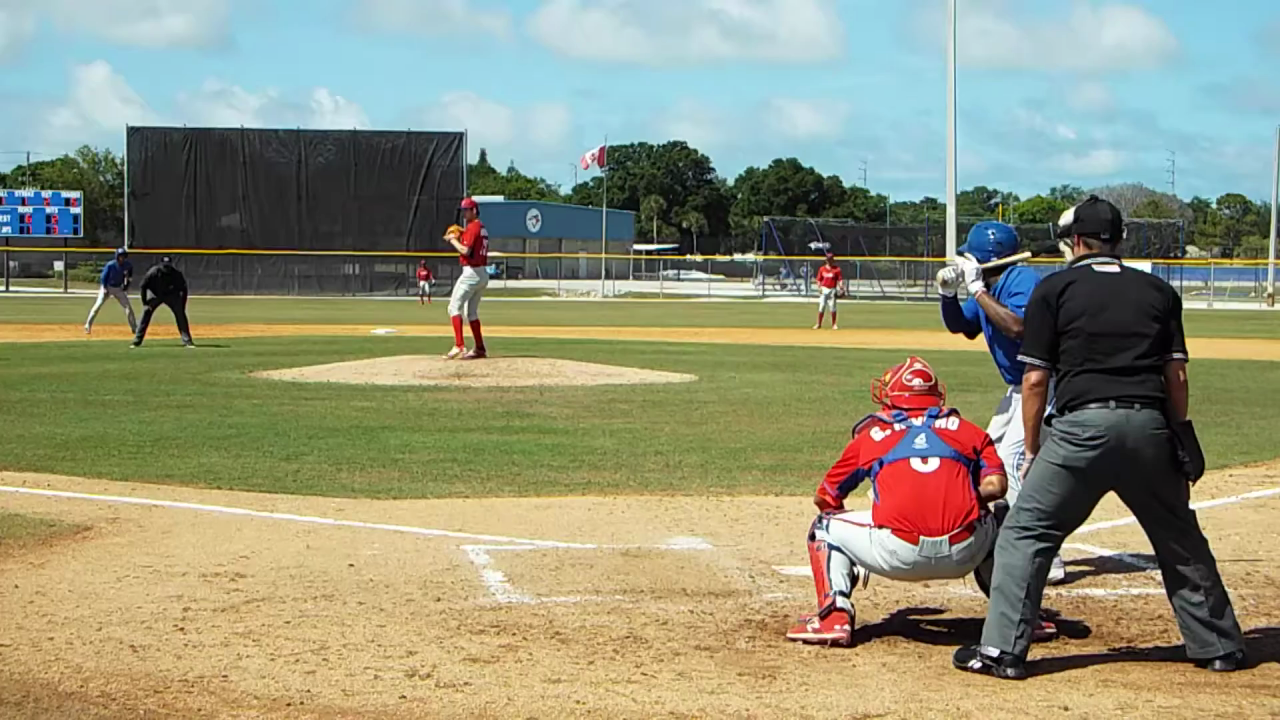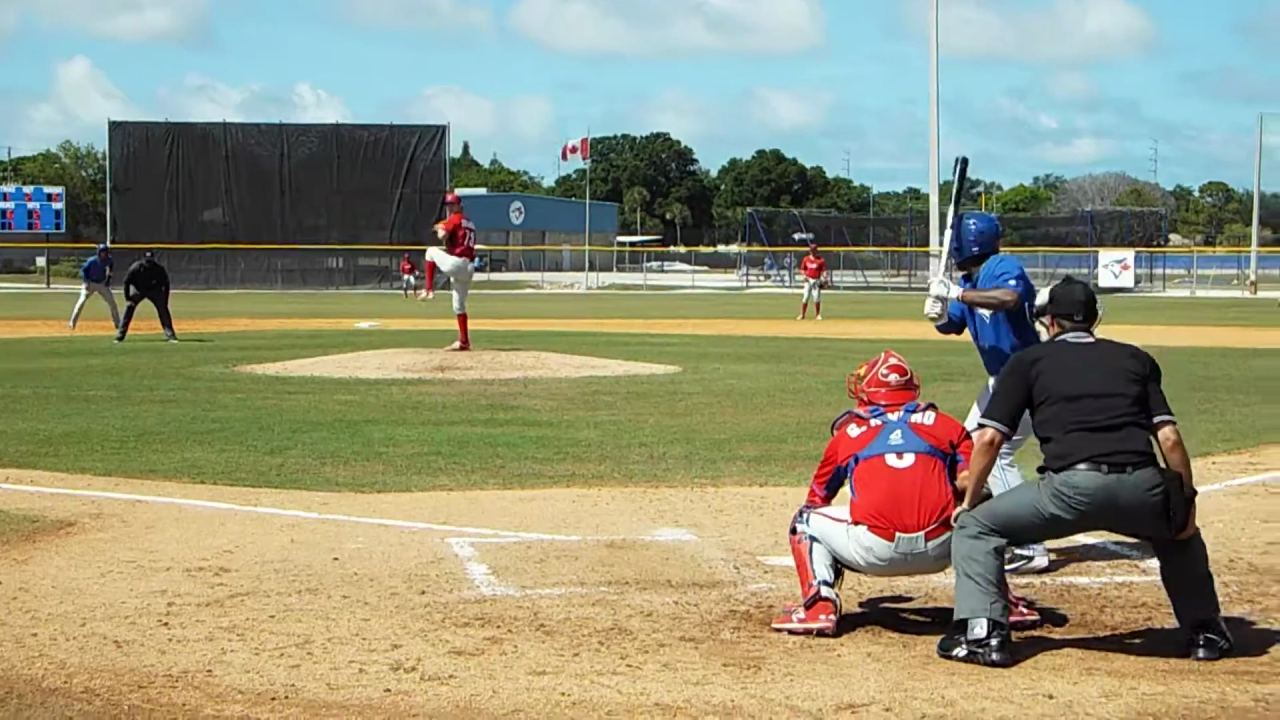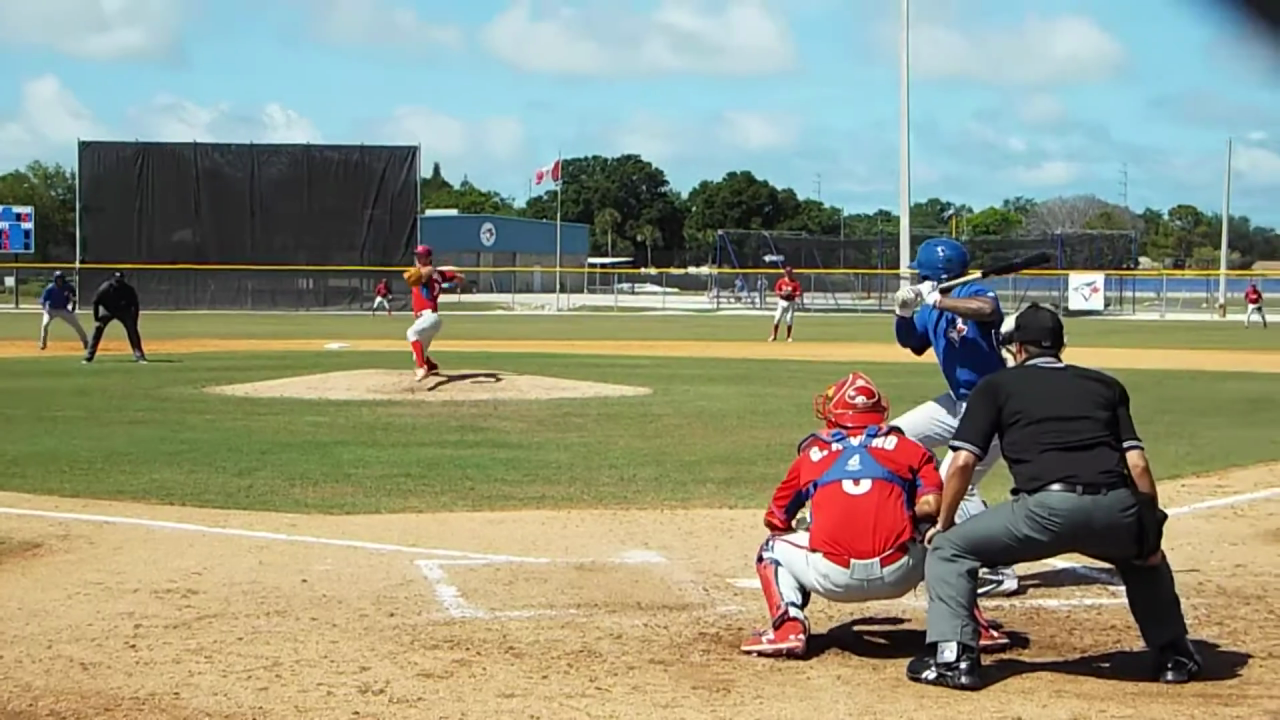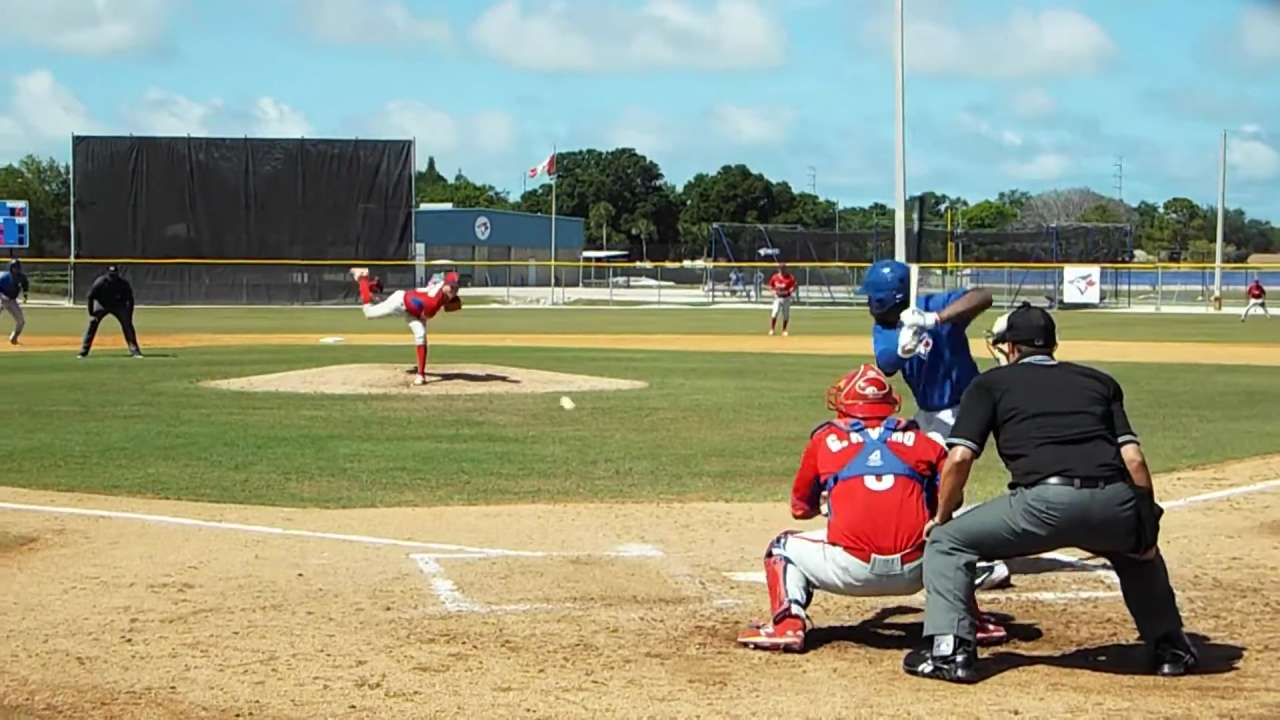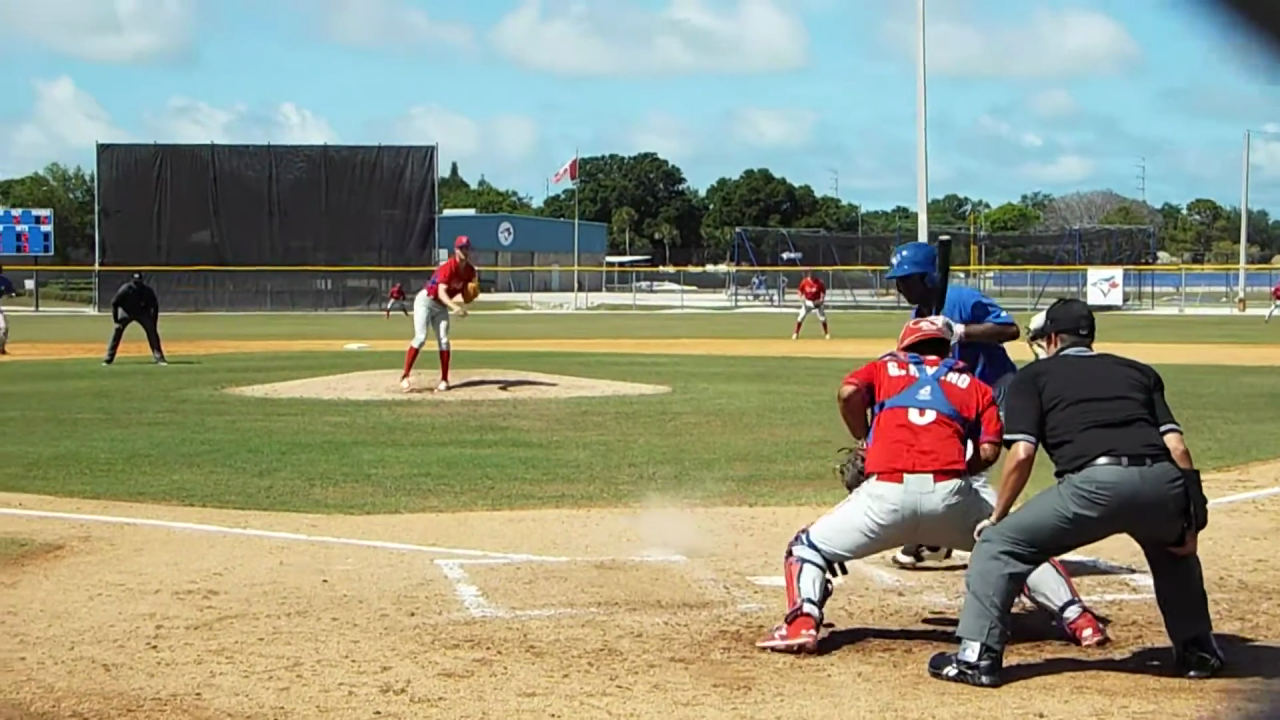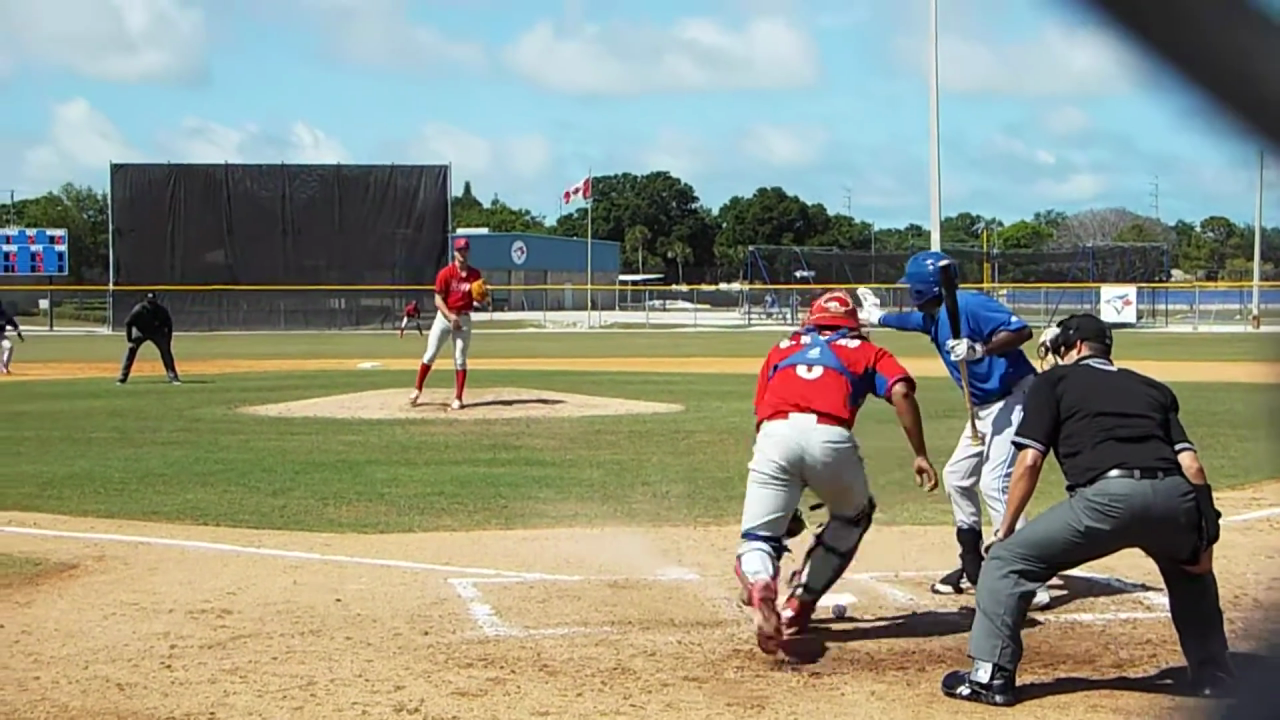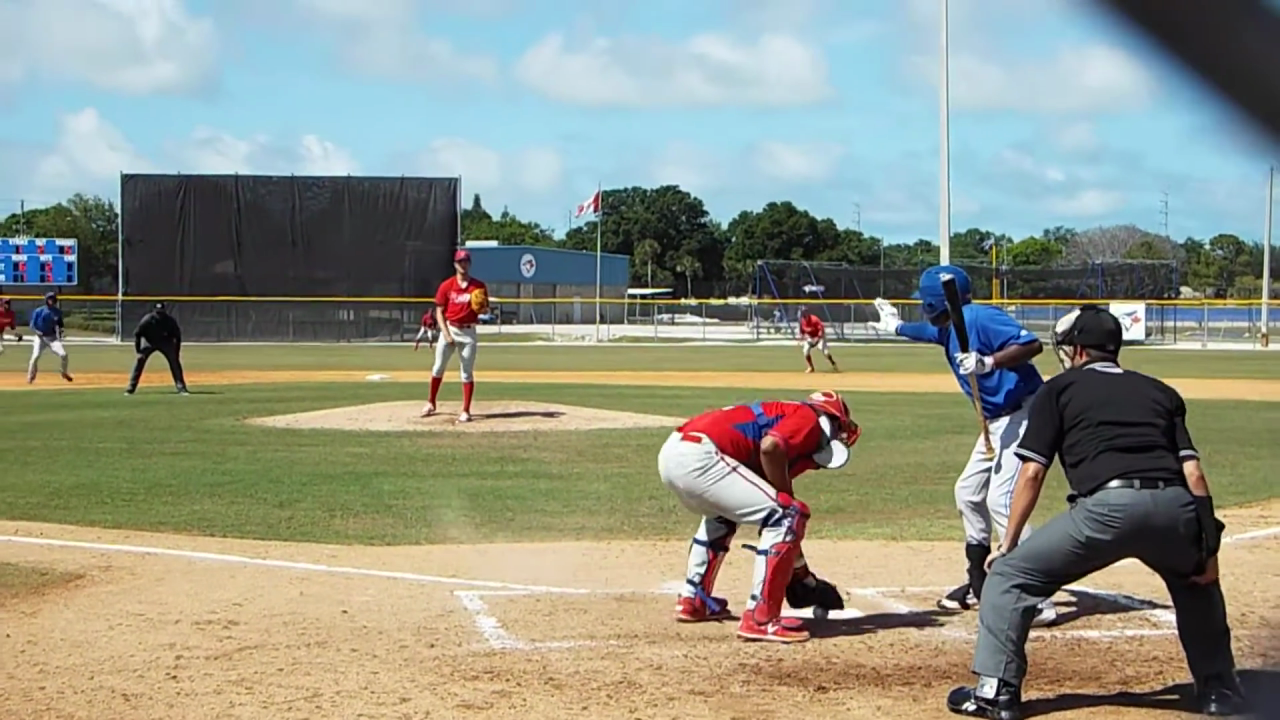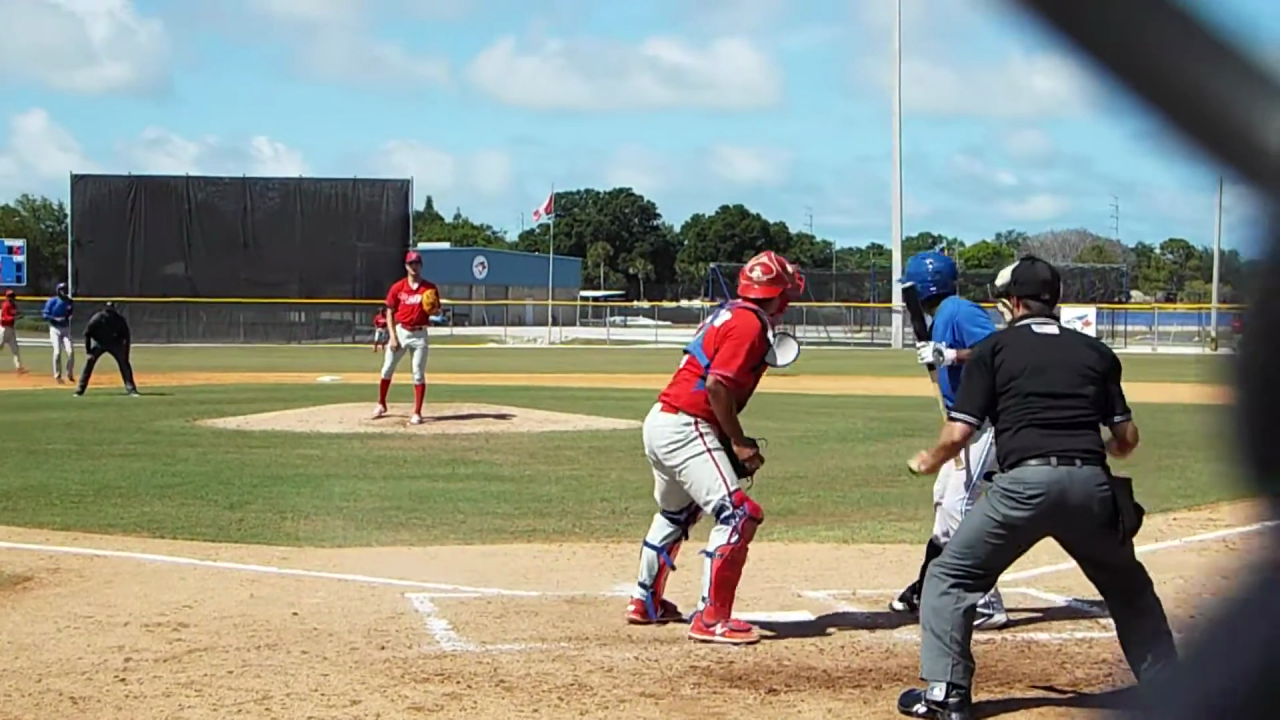
dt=0.5s
person 1, frame 1
left shoulder: (1054, 288)
right shoulder: (1159, 291)
left elbow: (1035, 379)
right elbow: (1176, 378)
left wrist: (1033, 450)
right wrist: (1177, 446)
left hip: (1083, 426)
right hip: (1148, 427)
left knee: (1026, 533)
right knee: (1180, 539)
left ankle: (1001, 650)
right ankle: (1220, 646)
person 1, frame 2
left shoulder: (1028, 360)
right shoulder: (1137, 358)
left elbow: (989, 438)
right elbow: (1169, 439)
left wrist: (968, 502)
right wrist: (1186, 502)
left hip: (1073, 485)
right hip: (1141, 487)
left knee: (976, 526)
right knee: (1178, 532)
left ankle: (983, 635)
right ankle: (1207, 632)
person 1, frame 3
left shoulder: (997, 385)
right shoulder: (1106, 384)
left elbow: (963, 461)
right elbow: (1137, 464)
left wrist: (943, 524)
right wrist: (1151, 531)
left hip: (1047, 508)
right hip: (1115, 510)
left knee: (948, 549)
right knee: (1143, 555)
left ankle: (954, 658)
right ankle: (1175, 655)
person 1, frame 4
left shoulder: (991, 383)
right shoulder: (1099, 380)
left elbow: (959, 458)
right elbow: (1133, 458)
left wrist: (941, 518)
right wrist: (1148, 525)
left hip: (1045, 502)
right hip: (1114, 504)
left knee: (947, 542)
right knee: (1137, 548)
left ankle: (951, 651)
right ankle: (1171, 647)
person 1, frame 5
left shoulder: (1034, 375)
right shoulder: (1139, 371)
left elbow: (1022, 455)
right elbow: (1176, 447)
left wrist: (997, 517)
right wrist: (1190, 518)
left hip: (1095, 484)
right hip: (1162, 483)
left knee: (997, 545)
right knee: (1174, 549)
left ankle: (977, 657)
right ankle: (1198, 651)
person 1, frame 6
left shoulder: (1054, 381)
right shoulder: (1154, 389)
left elbow: (1029, 461)
right elbow: (1191, 466)
left wrist: (1004, 530)
right wrist: (1203, 536)
left hip: (1106, 497)
right hip: (1173, 498)
left knee: (1007, 560)
right knee: (1189, 567)
left ankle: (991, 676)
right ankle: (1213, 672)
person 1, frame 7
left shoulder: (1059, 389)
right shoulder: (1160, 391)
left elbow: (1032, 471)
right elbow: (1192, 472)
left wrist: (1010, 541)
right wrist: (1206, 546)
left hip: (1107, 506)
right hip: (1174, 507)
left knee: (1010, 575)
right knee: (1196, 582)
person 1, frame 8
left shoulder: (993, 349)
right shoulder: (1096, 352)
left elbow: (959, 432)
right elbow: (1125, 437)
left wrist: (928, 461)
right wrist: (1119, 494)
left hip: (1023, 483)
right hip: (1090, 483)
left knee: (949, 575)
right knee: (1126, 584)
person 2, frame 1
left shoulder: (1024, 280)
right shoulder: (988, 287)
left elbow: (1016, 326)
right elbow: (958, 325)
left wrist: (975, 288)
right wrist: (948, 292)
right hip: (1018, 389)
left knee: (1011, 463)
left ankle: (1046, 562)
person 2, frame 2
left shoulder: (1003, 267)
right shoulder: (970, 280)
left elbow: (1010, 300)
right elbow: (954, 326)
left wrist: (955, 293)
right wrist: (939, 316)
right hip: (1000, 379)
left knee: (994, 454)
left ankle: (1030, 551)
person 2, frame 3
left shoulder: (972, 293)
right shoulder: (933, 307)
left elbow: (988, 310)
right elbow: (911, 343)
left wrist: (936, 300)
right wrist: (904, 312)
right hip: (960, 401)
right knee: (898, 434)
left ankle: (999, 575)
person 2, frame 4
left shoulder: (934, 304)
right shoulder: (885, 327)
left elbow: (983, 297)
right elbow: (886, 366)
left wrist: (934, 320)
right wrist: (902, 348)
left hip: (959, 411)
right hip: (929, 412)
left ankle: (986, 565)
person 2, frame 5
left shoulder: (961, 298)
right shoulder: (924, 313)
left elbow: (1011, 329)
left wrist: (959, 332)
left hip: (993, 396)
left knee: (970, 474)
right ankle: (934, 541)
person 2, frame 6
left shoulder: (968, 304)
right shoulder: (933, 317)
left elbow: (1022, 331)
right elbow: (911, 319)
left wrist: (981, 349)
right wrist: (879, 317)
left hip: (1014, 399)
right hip: (986, 406)
left knee: (995, 485)
right knee: (957, 477)
right ankle: (973, 567)
person 2, frame 7
left shoulder: (980, 317)
right shoulder: (950, 329)
left elbow: (1032, 345)
right elbow: (933, 331)
left wrist: (989, 362)
right wrist: (898, 326)
left hip: (1024, 416)
right hip: (998, 421)
left knee: (1001, 500)
right knee: (968, 492)
left ankle: (1036, 602)
right ankle: (979, 584)
person 2, frame 8
left shoulder: (958, 311)
right shoulder: (941, 317)
left wrist: (950, 357)
left hip: (986, 420)
left knee: (959, 504)
right knee: (946, 498)
left ankle: (987, 606)
right ankle: (928, 588)
person 3, frame 1
left shoulder: (870, 433)
right shoulder: (968, 430)
left elbow: (824, 498)
right elbow: (994, 486)
left hip: (897, 549)
right hip: (963, 551)
left knee: (824, 527)
right knee: (993, 523)
left ankle: (834, 617)
person 3, frame 2
left shoulder: (848, 430)
right shoulder: (945, 423)
left elbow: (816, 502)
right elbow: (970, 481)
left hip: (876, 546)
right hip: (939, 546)
left knee: (805, 519)
left ankle: (819, 607)
person 3, frame 3
left shoulder: (812, 453)
right shoulder: (910, 448)
left elbow: (775, 520)
right elbow: (931, 506)
left hip: (834, 574)
right hip: (899, 571)
left knee: (772, 549)
left ankle: (788, 629)
person 3, frame 4
left shoulder: (825, 440)
right shoulder: (923, 442)
left elbow: (802, 509)
left hip: (851, 567)
right hip: (914, 569)
left knee: (784, 547)
left ankle: (788, 624)
person 3, frame 5
left shoulder: (883, 369)
right shoulder: (975, 387)
left elbow: (848, 393)
right elbow: (989, 453)
left wrist: (864, 444)
left hip: (886, 493)
right hip: (949, 493)
left knee: (807, 547)
left ankle: (802, 625)
right ankle: (1078, 619)
person 3, frame 6
left shoulder: (782, 348)
right shoulder: (866, 350)
right elbow: (900, 391)
left wrist: (778, 487)
right wrist: (920, 454)
left hip: (778, 438)
right hip: (832, 439)
left knee: (758, 540)
right knee: (852, 516)
left ankle: (764, 594)
right ankle: (799, 604)
person 3, frame 7
right shoulder: (807, 419)
right elbow: (769, 447)
left wrist: (801, 568)
right wrist: (785, 498)
left hip: (674, 451)
right hip: (699, 456)
left knee: (723, 511)
right knee: (782, 517)
left ankle: (693, 600)
right ankle: (761, 618)
person 3, frame 8
left shoulder: (733, 315)
right shoulder: (750, 324)
right elbow: (716, 385)
left wrist: (732, 438)
right wrist: (739, 442)
left hip: (663, 423)
right hip: (685, 428)
left knee: (676, 513)
right knee: (736, 514)
left ankle: (645, 602)
right ankle: (711, 619)
